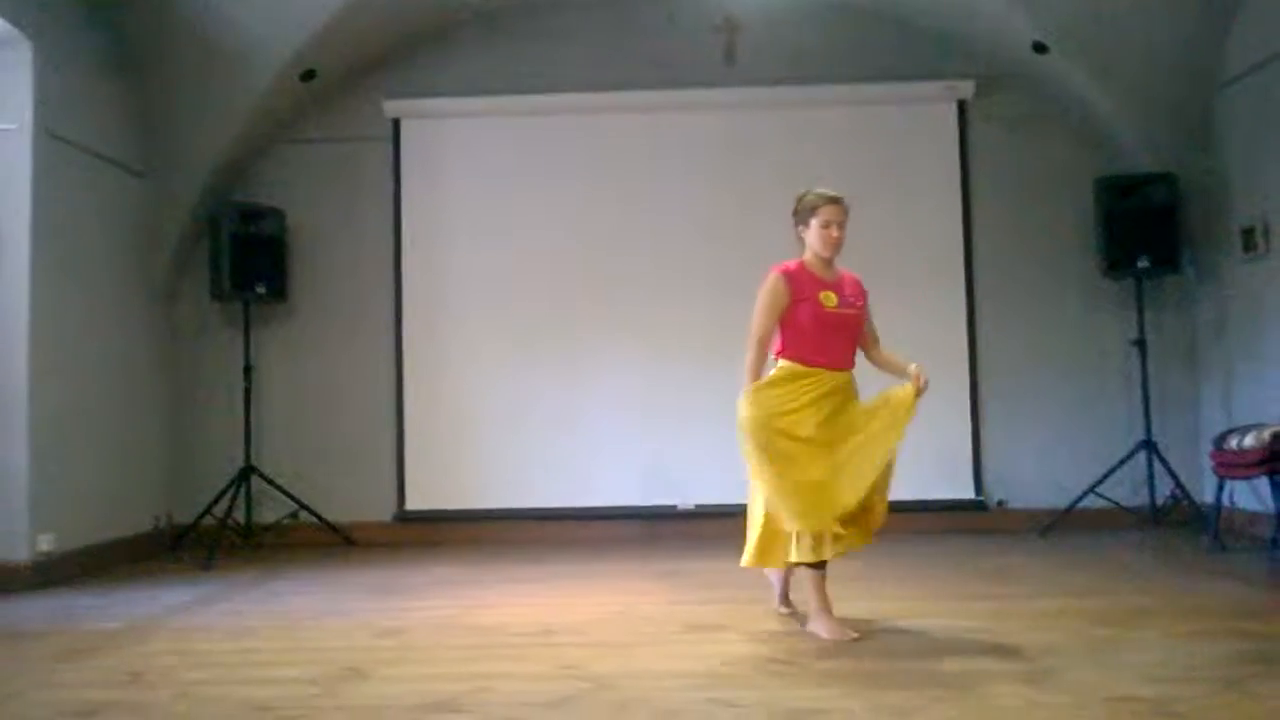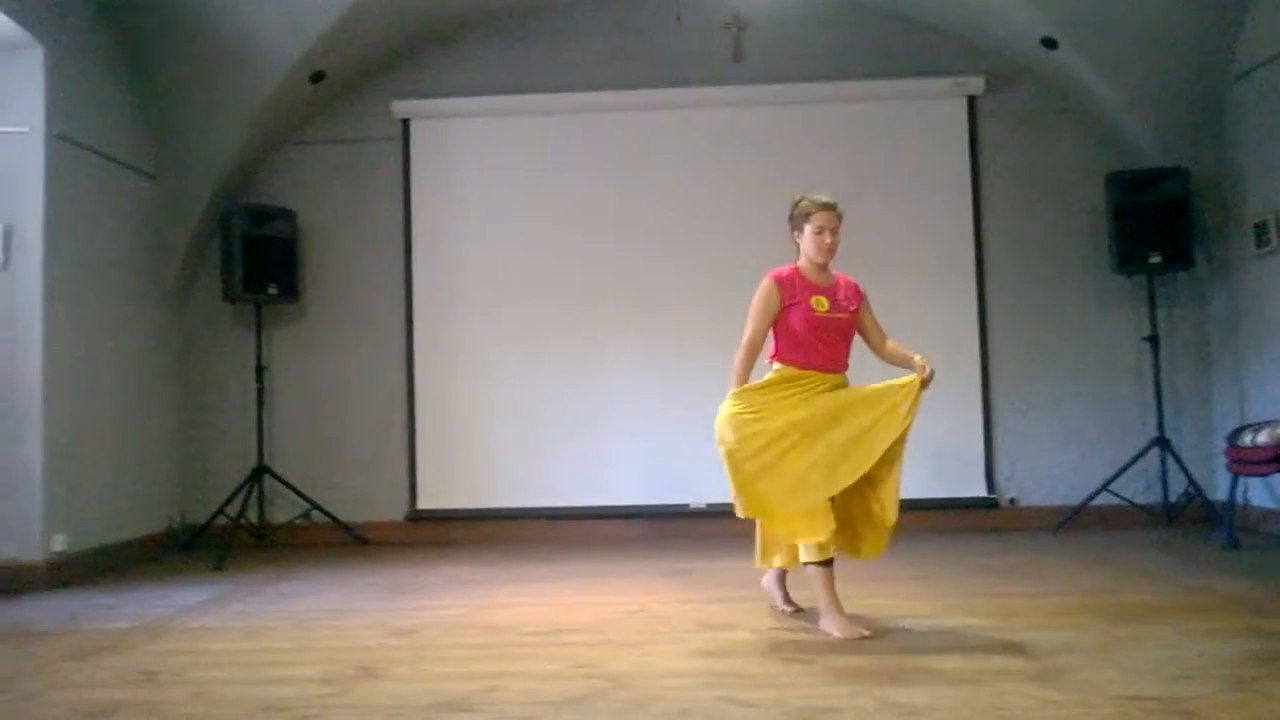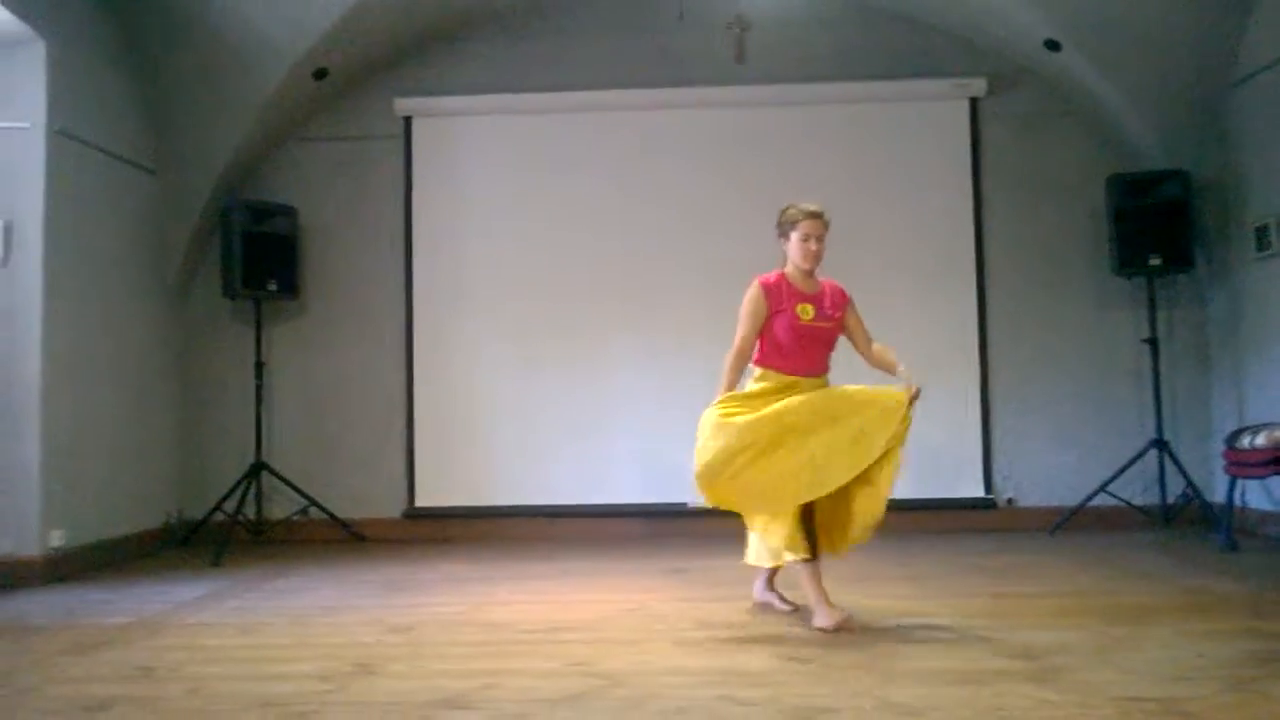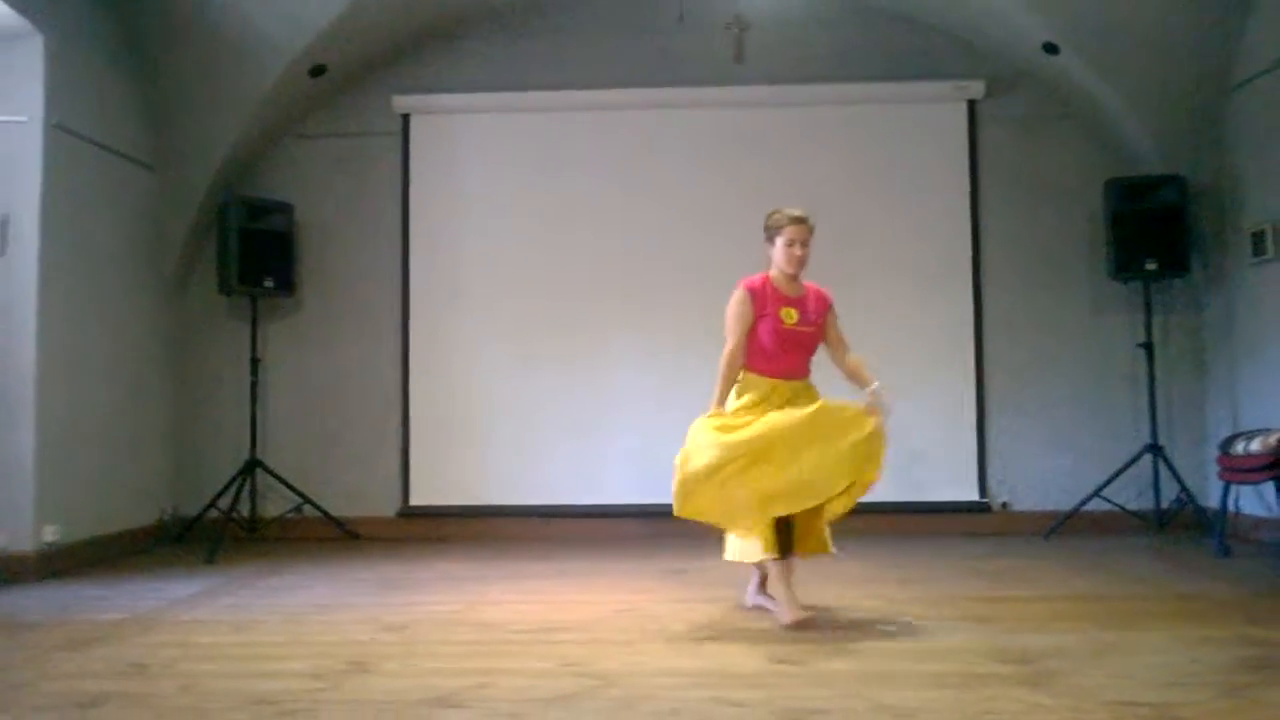
dt=0.1s
person 1, frame 1
left shoulder: (853, 286)
right shoulder: (785, 278)
left elbow: (872, 346)
right elbow: (759, 340)
left wrist: (908, 371)
right wrist: (751, 398)
left hip: (841, 396)
right hip: (796, 394)
left knee: (837, 495)
right knee: (809, 495)
left ankle: (781, 571)
right ankle: (819, 612)
person 1, frame 2
left shoulder: (850, 290)
right shoulder: (778, 284)
left elbow: (881, 343)
right elbow: (752, 341)
left wrist: (915, 362)
right wrist: (734, 397)
left hip: (838, 398)
right hip: (789, 396)
left knee: (831, 495)
right knee: (810, 495)
left ankle: (775, 576)
right ankle: (830, 610)
person 1, frame 3
left shoulder: (837, 296)
right shoulder: (765, 290)
left elbow: (868, 345)
right elbow: (742, 347)
left wrist: (902, 374)
right wrist: (722, 402)
left hip: (818, 401)
right hip: (771, 400)
left knee: (813, 494)
right knee: (788, 493)
left ankle: (764, 584)
right ankle: (819, 602)
person 1, frame 4
left shoulder: (820, 300)
right shoulder: (749, 293)
left elbow: (842, 354)
right elbow: (733, 353)
left wrist: (872, 388)
right wrist: (717, 408)
left hip: (800, 404)
right hip: (755, 401)
left knee: (793, 493)
right knee: (767, 492)
left ankle: (758, 588)
right ankle: (785, 594)
